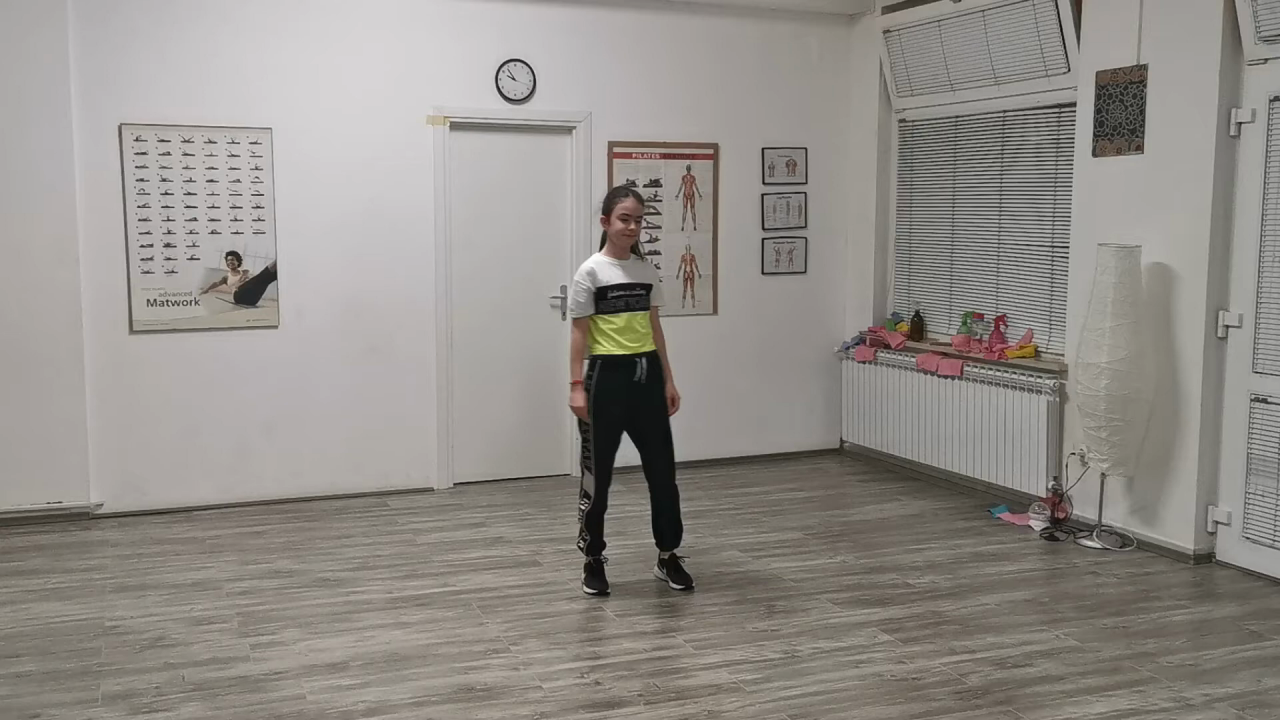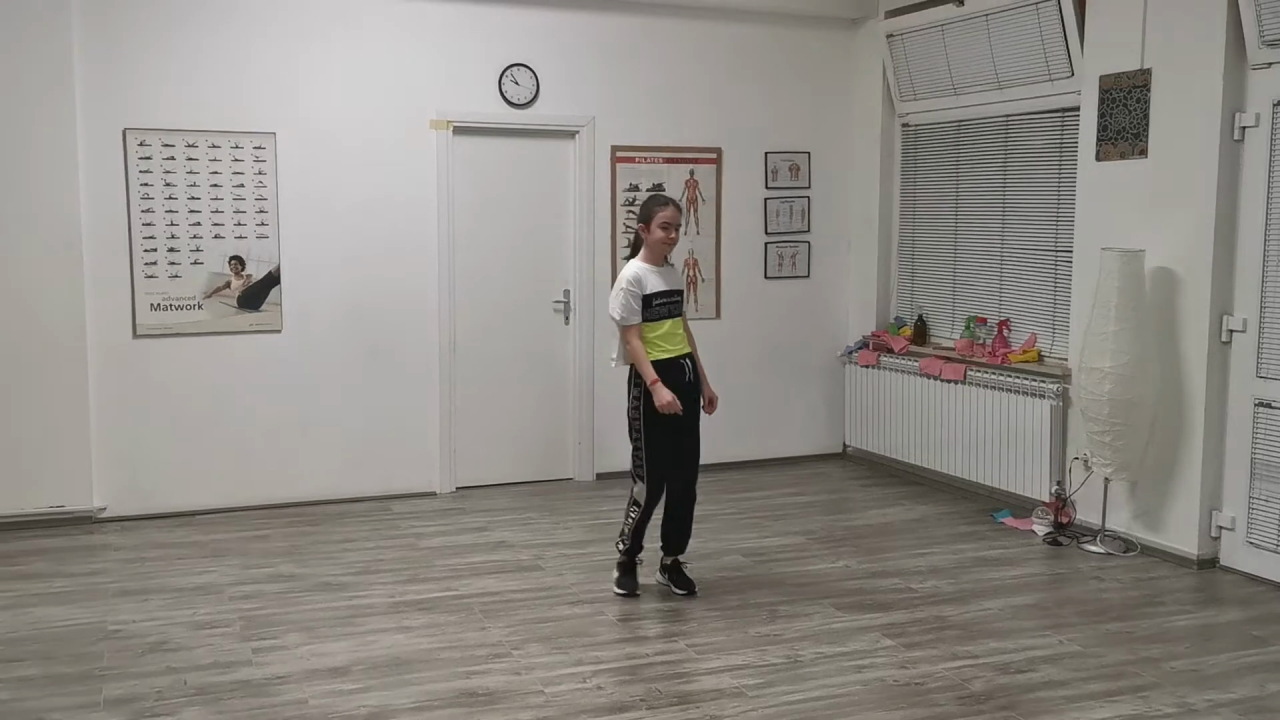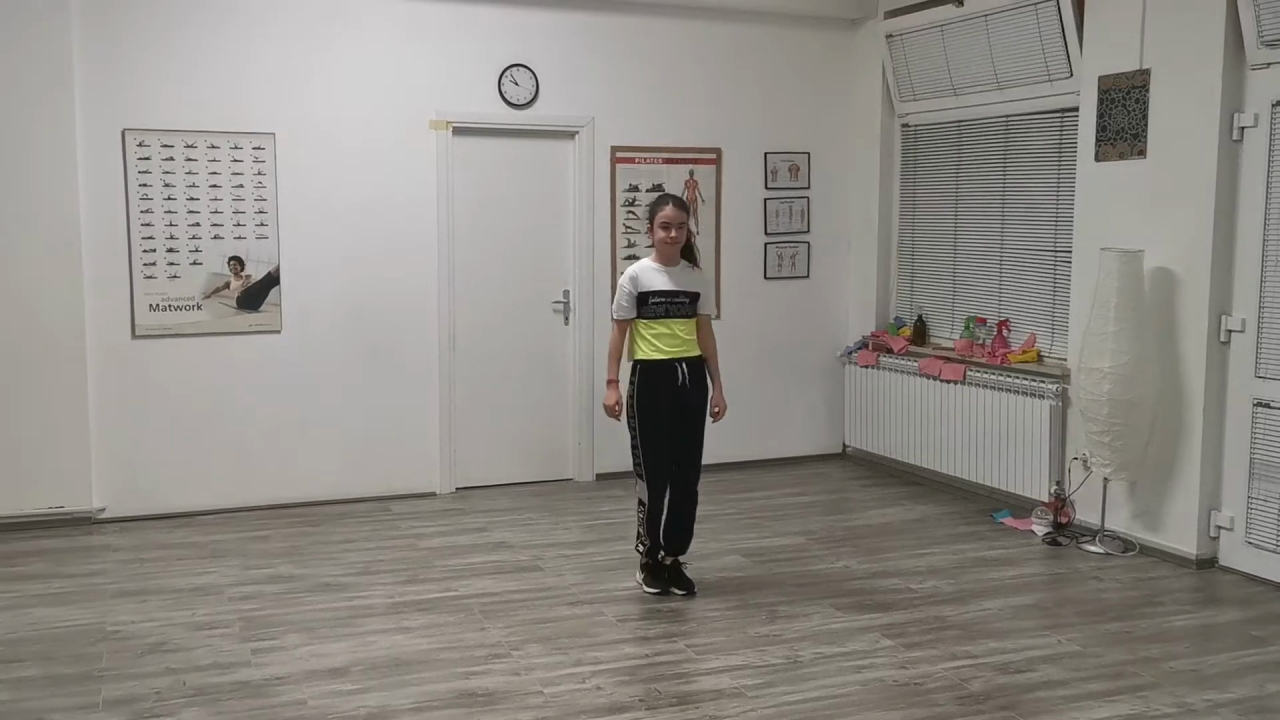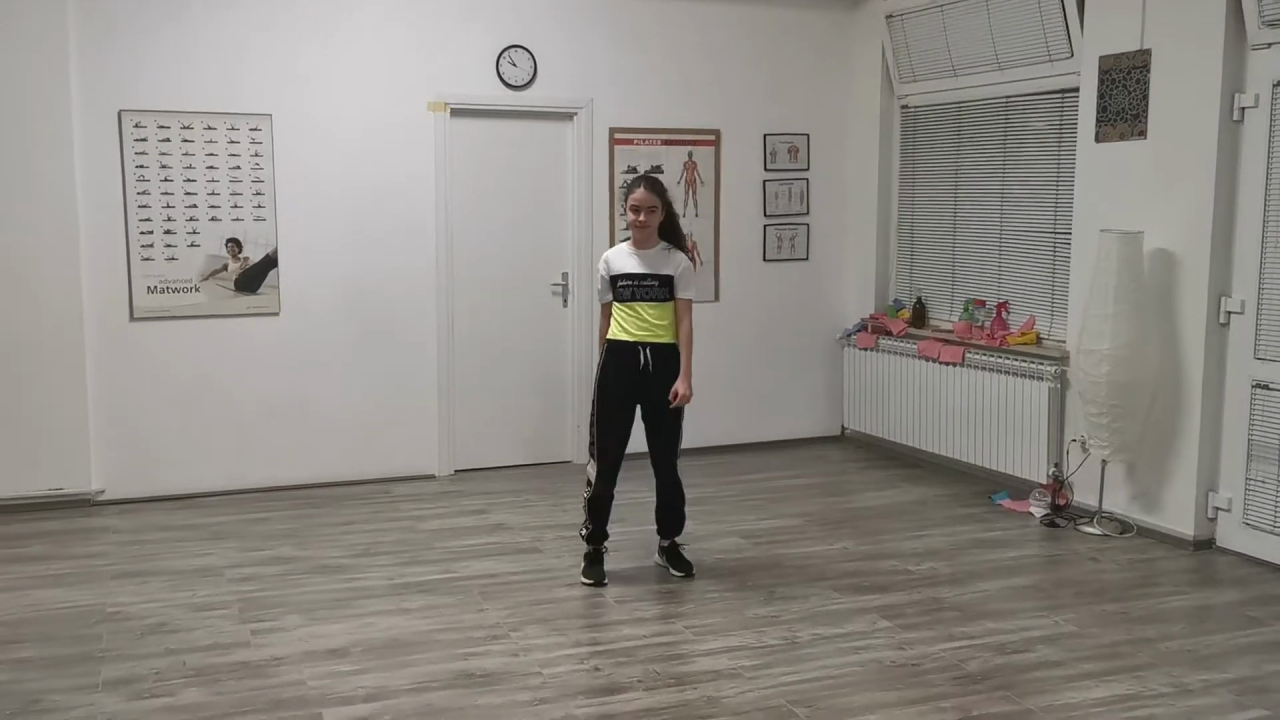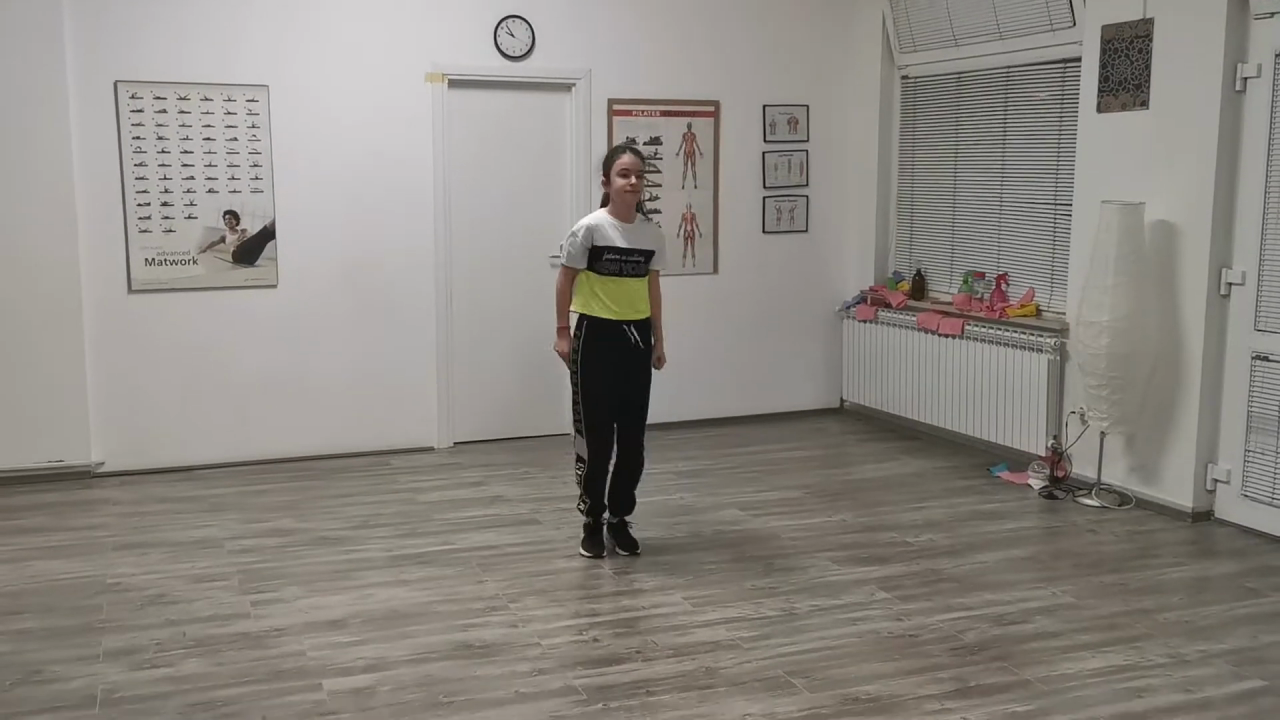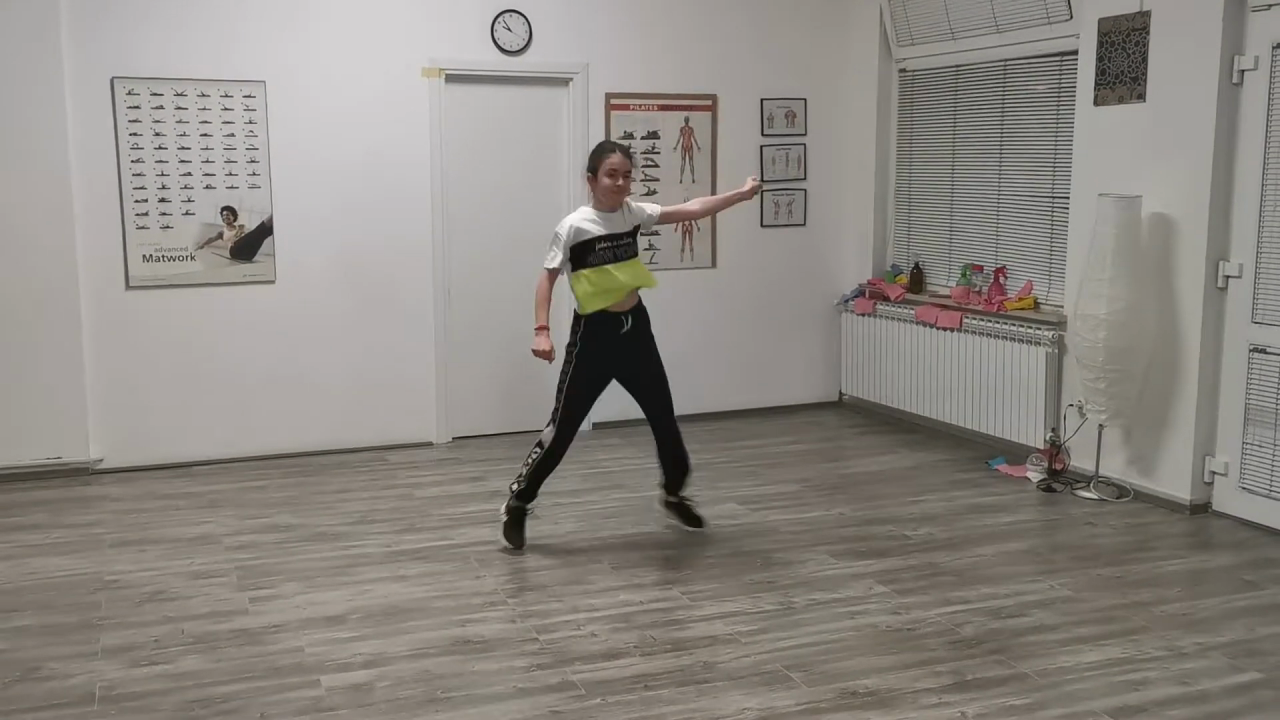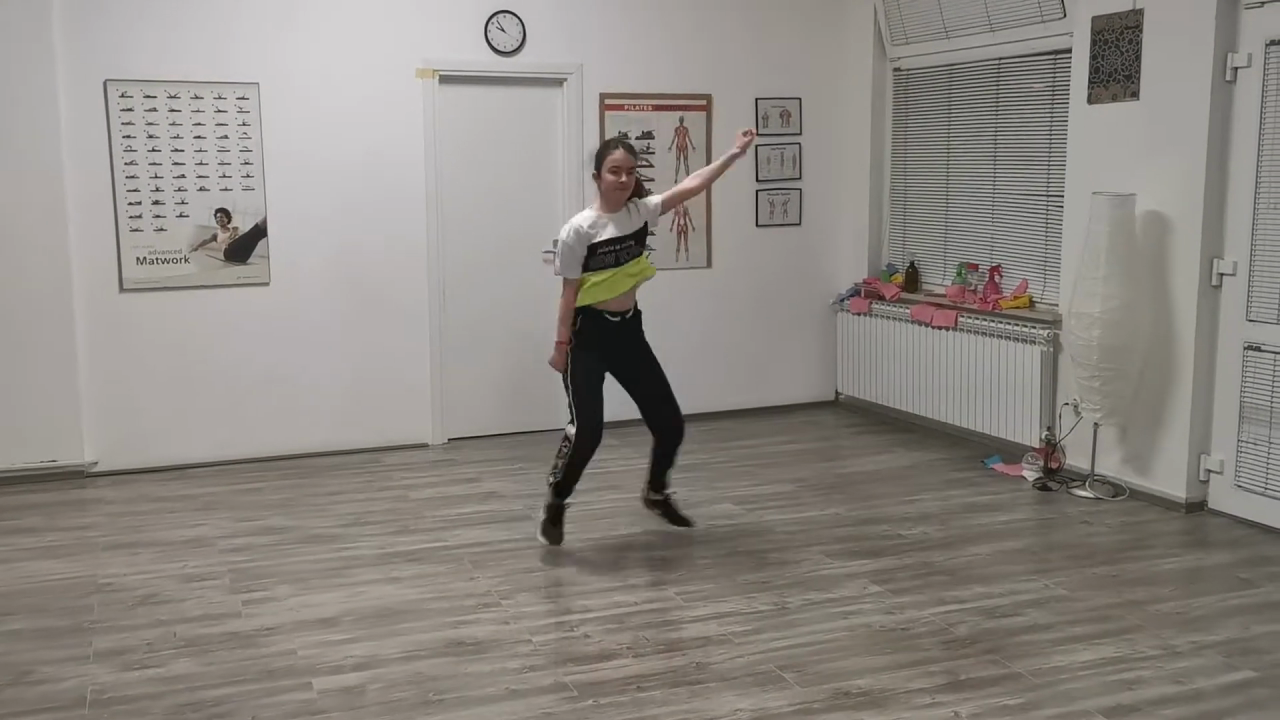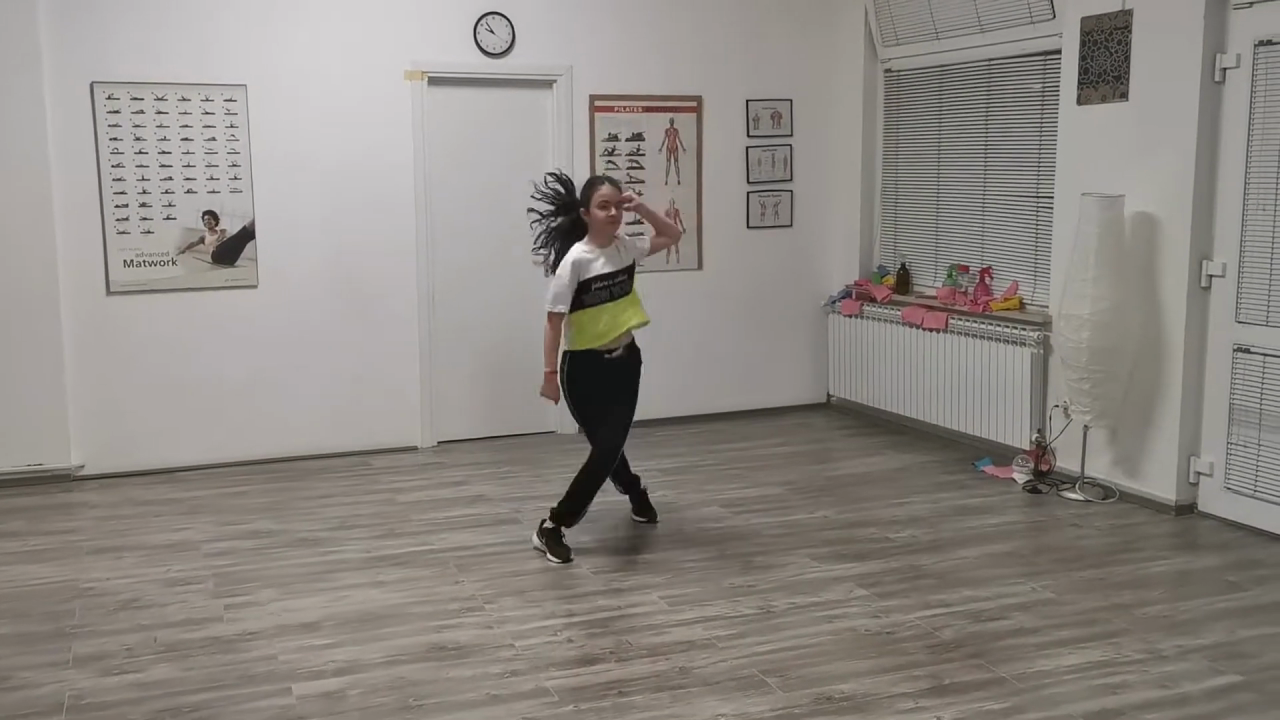
dt=0.5s
person 1, frame 1
left shoulder: (647, 271)
right shoulder: (591, 272)
left elbow: (654, 328)
right elbow: (580, 332)
left wrist: (668, 380)
right wrist: (577, 385)
left hip: (646, 374)
right hip: (607, 375)
left knee: (662, 469)
right knee: (598, 472)
left ankle: (668, 556)
right ankle: (593, 560)
person 1, frame 2
left shoulder: (673, 274)
right shoulder: (632, 278)
right elbow: (632, 340)
left wrist: (703, 381)
right wrist: (655, 386)
left hip: (685, 377)
right hip: (651, 381)
left knee: (685, 476)
right knee: (651, 476)
left ankle: (672, 561)
right ankle: (627, 558)
person 1, frame 3
left shoulder: (696, 278)
right shoulder: (635, 276)
left elbow: (705, 334)
right elbow: (620, 332)
left wrist: (717, 386)
right wrist: (612, 384)
left hip: (691, 379)
right hip: (651, 379)
left knee: (687, 475)
right knee: (652, 474)
left ankle: (673, 559)
right ankle: (650, 560)
person 1, frame 4
left shoulder: (677, 261)
right shoulder: (611, 259)
left elbow: (684, 321)
right elbow: (606, 317)
left wrist: (685, 375)
right wrist: (605, 362)
left hip: (662, 363)
right hip: (618, 361)
left knee: (666, 459)
right knee: (604, 458)
left ankle: (668, 543)
right ankle: (594, 548)
person 1, frame 5
left shoulder: (652, 232)
right shoulder: (588, 228)
left elbow: (653, 288)
right elbow: (566, 282)
left wrist: (658, 340)
right wrist: (562, 332)
left hip: (637, 339)
right hip: (596, 336)
left knee: (631, 436)
right knee: (593, 434)
left ankle: (619, 518)
right ankle: (593, 521)
person 1, frame 6
left shoulder: (633, 212)
right shoulder: (573, 227)
left elbow: (691, 211)
right elbow: (546, 278)
left wrist: (740, 194)
right wrist: (541, 329)
left hip: (636, 330)
right hip: (592, 337)
left knee: (664, 421)
right knee: (561, 428)
left ankle: (674, 495)
right ankle: (518, 504)
person 1, frame 7
left shoulder: (643, 210)
right shoulder: (578, 229)
left elbow: (693, 186)
right elbow: (569, 289)
left wrist: (735, 152)
right wrist: (561, 342)
left hip: (629, 329)
right hip: (591, 332)
left knee: (668, 419)
right knee: (586, 431)
left ankle: (657, 492)
right ankle: (555, 506)
person 1, frame 8
left shoulder: (626, 247)
right shoulder: (574, 262)
left elbow: (671, 235)
right elbow: (555, 321)
left wrist: (642, 208)
right wrist: (550, 375)
left hip: (625, 360)
right hip: (583, 366)
left knee: (607, 447)
right knee: (606, 447)
left ankle: (552, 527)
right ankle: (633, 490)
